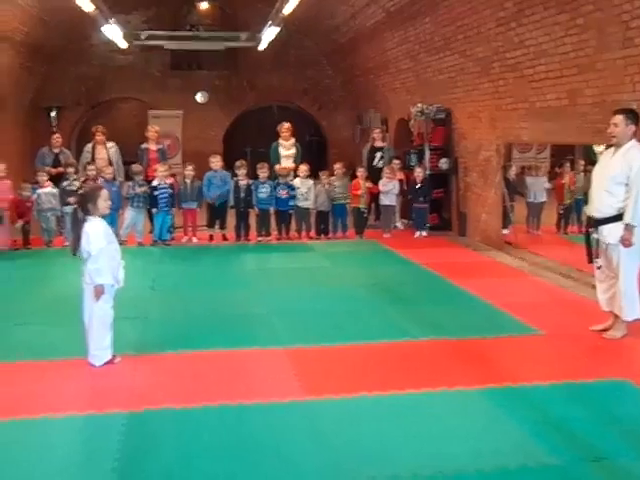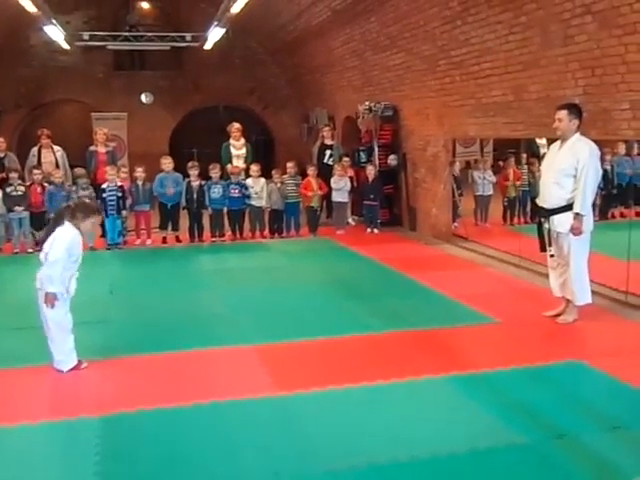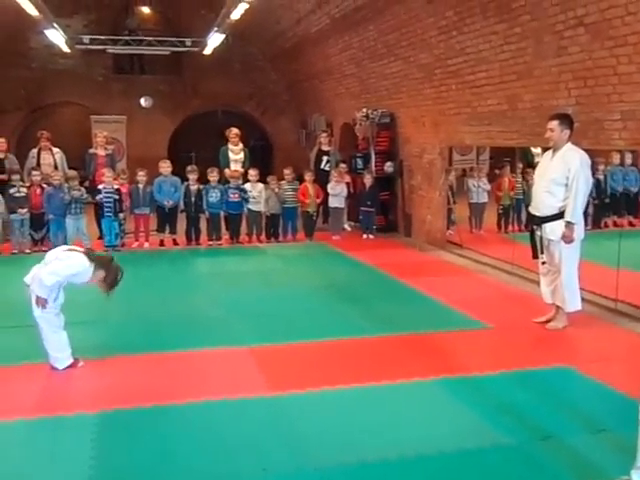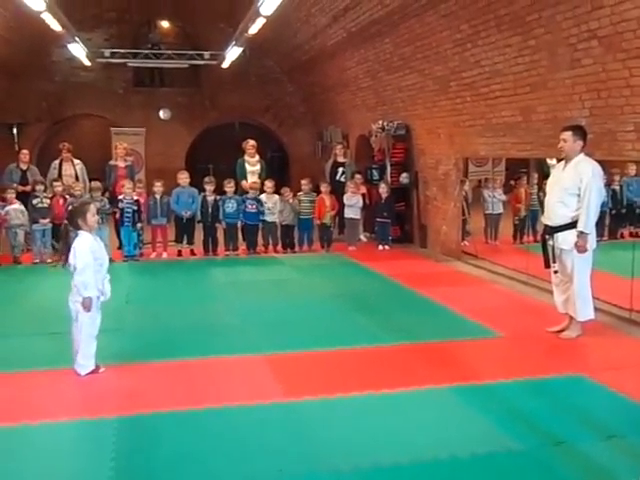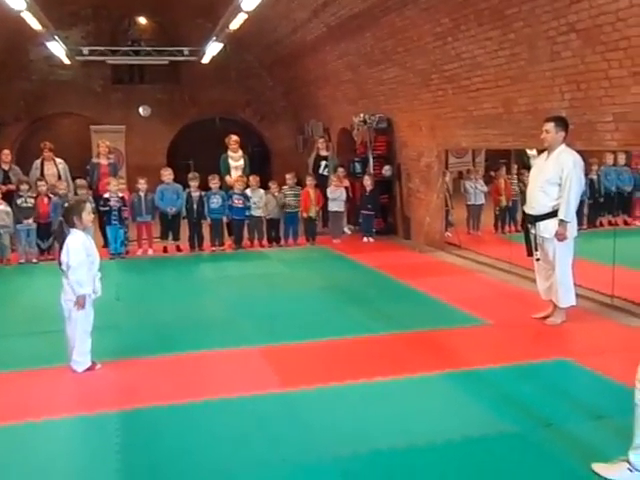
dt=0.7s
person 1, frame 1
right shoulder: (608, 154)
right wrist: (592, 221)
left hip: (619, 227)
right hip: (602, 225)
right knee: (604, 273)
right ankle: (612, 317)
person 1, frame 2
left shoulder: (585, 148)
right shoulder: (555, 147)
left elbow: (587, 185)
left wrist: (578, 217)
right wrist: (542, 210)
left hip: (570, 216)
right hip: (551, 216)
left knee: (574, 262)
right knee: (556, 261)
left ankle: (573, 308)
right ankle: (564, 303)
person 1, frame 3
left shoulder: (576, 158)
right shoulder: (547, 156)
left elbow: (578, 194)
left wrist: (570, 225)
right wrist: (534, 218)
left hip: (561, 224)
right hip: (543, 223)
left knee: (564, 269)
right knee: (547, 268)
left ankle: (563, 315)
right ankle: (554, 309)
person 1, frame 4
left shoulder: (588, 168)
right shoulder: (559, 168)
left elbow: (590, 204)
left wrist: (583, 235)
right wrist: (547, 228)
left hip: (573, 234)
right hip: (556, 233)
left knee: (576, 279)
right knee: (560, 278)
left ankle: (577, 324)
right ankle: (568, 319)
person 1, frame 5
left shoulder: (569, 159)
right shoulder: (541, 159)
left elbow: (570, 194)
left wrist: (563, 224)
right wrist: (529, 217)
left hip: (555, 223)
right hip: (538, 222)
left knee: (559, 266)
right knee: (543, 266)
left ankle: (561, 310)
right ankle: (552, 305)
person 2, frame 1
left shoulder: (98, 225)
right shoulder: (95, 228)
right elbow: (96, 258)
right wrist: (99, 283)
left hip: (104, 280)
right hip: (100, 282)
left knee: (101, 317)
right knee: (99, 318)
left ankle: (101, 353)
right ankle: (100, 357)
person 2, frame 2
left shoulder: (72, 233)
right shoulder: (68, 235)
right elbow: (54, 264)
left wrist: (54, 289)
right wrist: (51, 291)
left hip: (60, 287)
right hip: (53, 288)
left knee: (62, 324)
right knee: (58, 324)
left ankle: (67, 360)
right ankle: (66, 362)
person 2, frame 3
left shoulder: (88, 262)
right shoulder: (81, 266)
right elbow: (48, 275)
right wrist: (42, 295)
left hip: (47, 284)
right hip: (42, 285)
left knee: (55, 323)
right knee: (51, 324)
left ankle: (62, 358)
right ankle: (61, 361)
person 2, frame 4
left shoulder: (92, 239)
right shoulder: (84, 243)
right elbow: (83, 273)
right wrist: (86, 296)
left hip: (92, 293)
right hip: (87, 295)
left knee: (88, 330)
right knee: (86, 330)
left ankle: (84, 362)
right ankle: (84, 366)
person 2, frame 5
left shoulder: (82, 237)
right shoulder: (76, 240)
right elbow: (76, 270)
right wrist: (81, 294)
left hip: (83, 291)
right hip: (78, 293)
left knee: (82, 327)
right knee: (80, 327)
left ankle: (81, 359)
right ankle: (81, 363)
